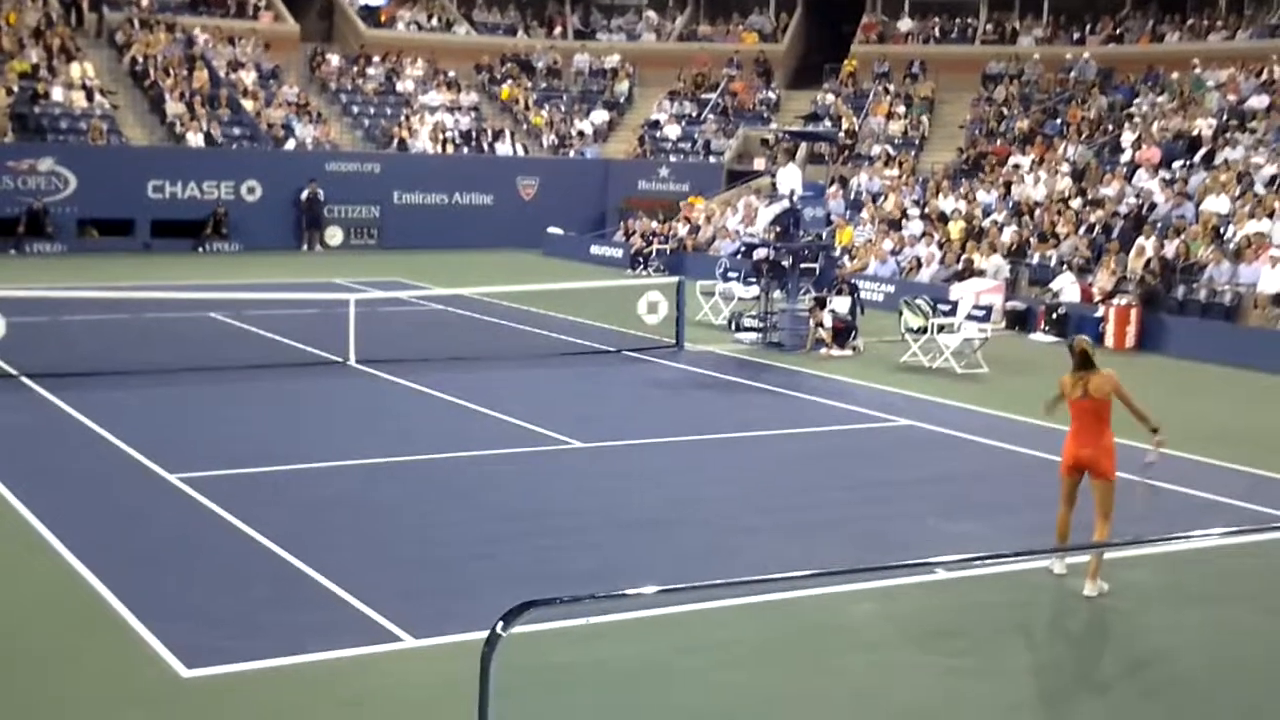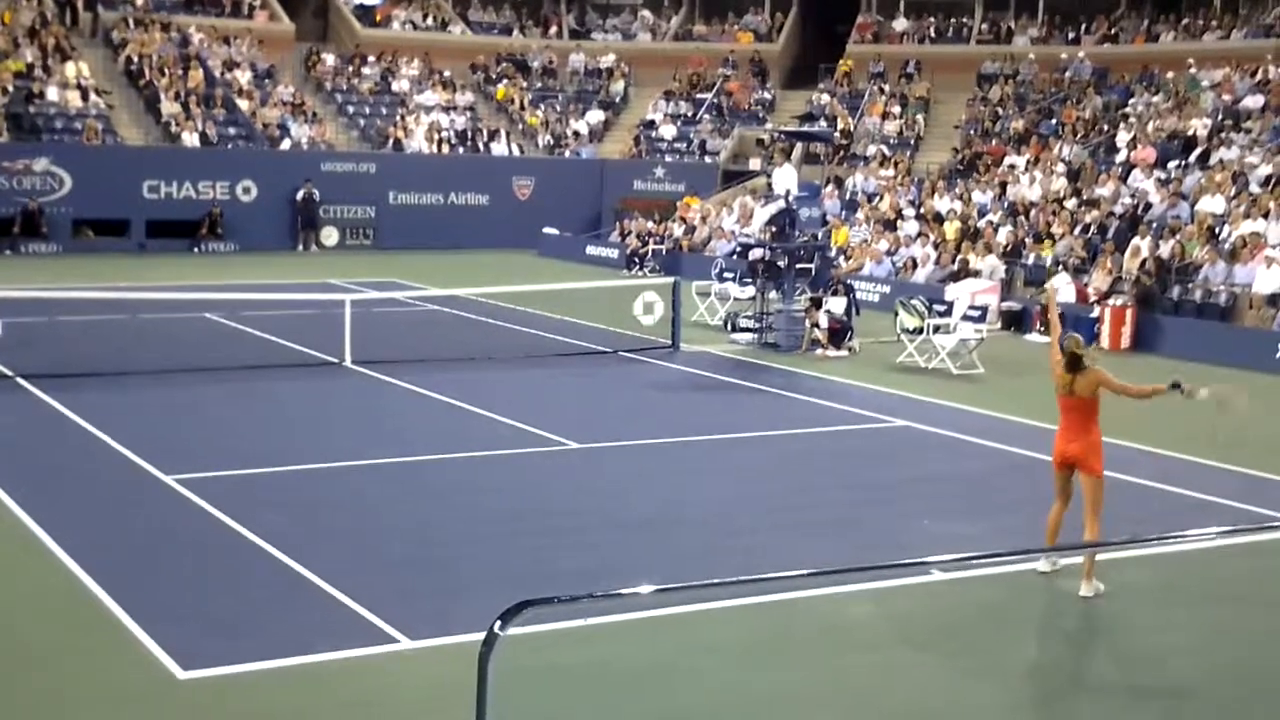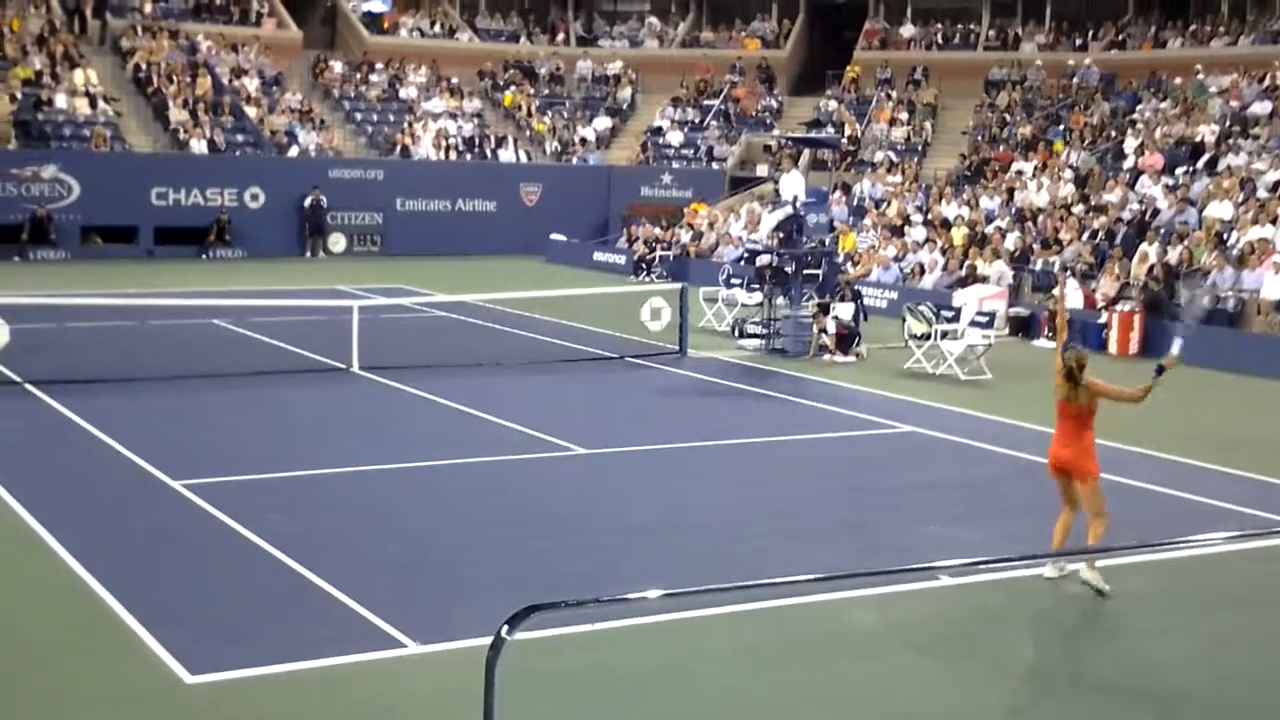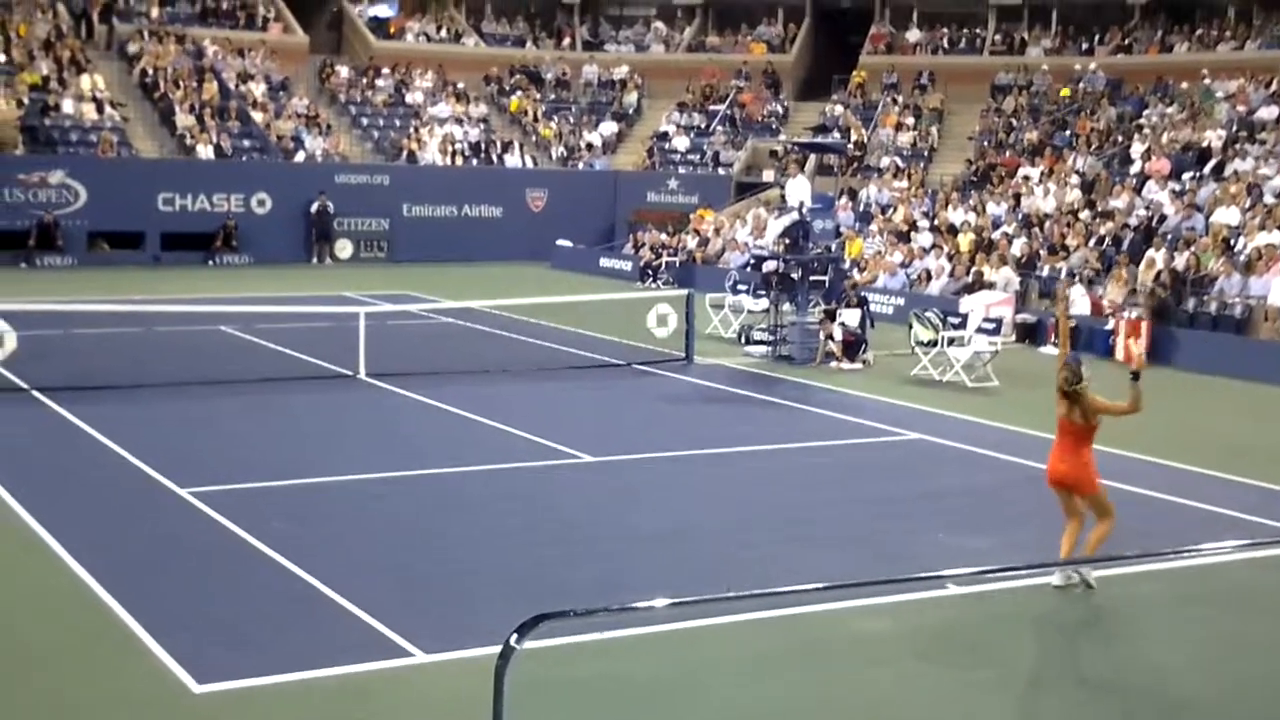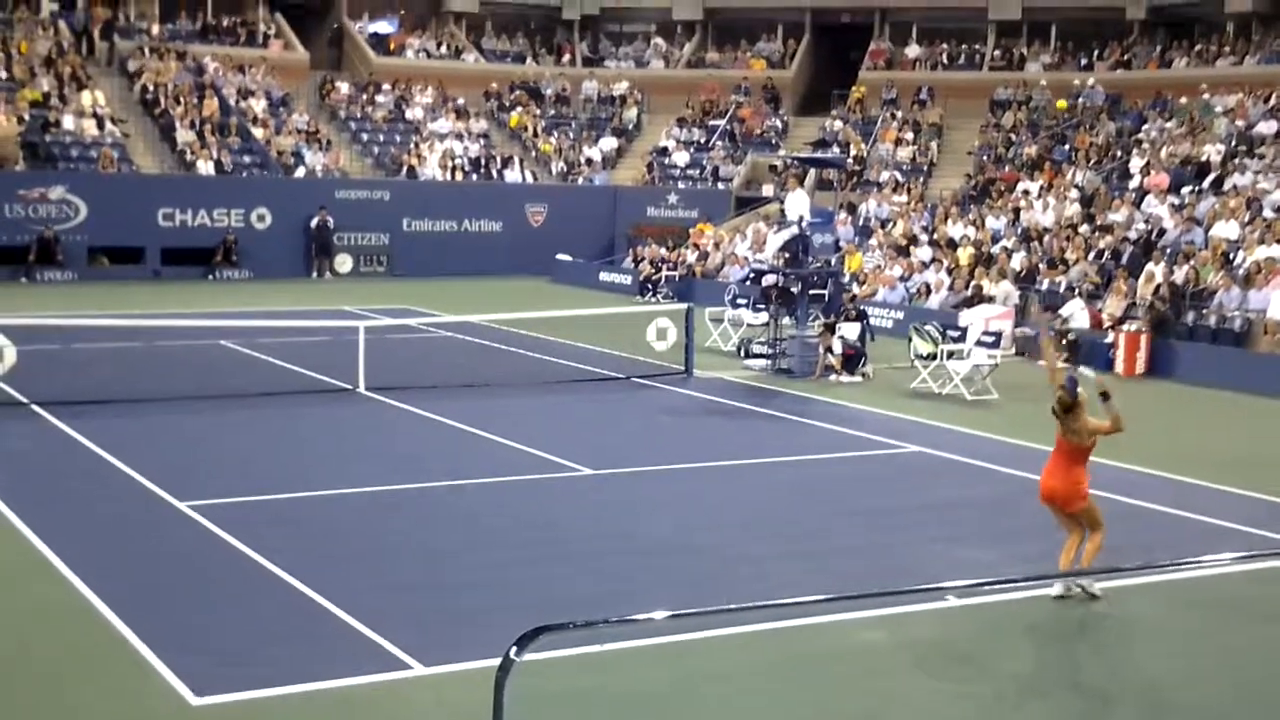
dt=0.2s
person 1, frame 1
left shoulder: (1066, 381)
right shoulder: (1108, 379)
right elbow: (1134, 410)
left wrist: (1052, 403)
right wrist: (1154, 429)
left hip: (1073, 450)
right hip: (1100, 453)
left knee: (1066, 505)
right knee: (1102, 519)
left ankle: (1059, 559)
right ankle: (1092, 581)
person 1, frame 2
left shoulder: (1058, 372)
right shoulder: (1094, 376)
left elbow: (1055, 335)
right elbow: (1136, 392)
left wrist: (1052, 305)
right wrist: (1171, 387)
left hip: (1063, 447)
right hip: (1087, 450)
left knee: (1061, 502)
right knee: (1092, 518)
left ankle: (1047, 557)
right ankle: (1087, 581)
person 1, frame 3
left shoulder: (1060, 378)
right shoulder: (1091, 388)
left elbow: (1060, 331)
right elbow: (1136, 397)
left wrist: (1061, 295)
right wrist: (1159, 371)
left hip: (1057, 453)
right hip: (1080, 457)
left knee: (1070, 508)
right knee: (1099, 518)
left ankle: (1054, 563)
right ankle: (1089, 567)
person 1, frame 4
left shoulder: (1063, 394)
right shoulder: (1090, 405)
left elbow: (1064, 348)
right elbow: (1132, 407)
left wrist: (1062, 311)
right wrist: (1135, 375)
left hip: (1055, 468)
right hip: (1079, 471)
left knee: (1075, 519)
right knee: (1106, 517)
left ankle: (1063, 571)
right ankle: (1084, 563)
person 1, frame 5
left shoulder: (1063, 414)
right shoulder: (1086, 425)
left elbow: (1054, 375)
right elbow: (1116, 426)
left wrist: (1046, 344)
right wrist: (1105, 397)
left hip: (1048, 485)
right hip: (1071, 488)
left knee: (1076, 531)
right knee: (1096, 530)
left ankle: (1063, 580)
right ankle: (1083, 575)
